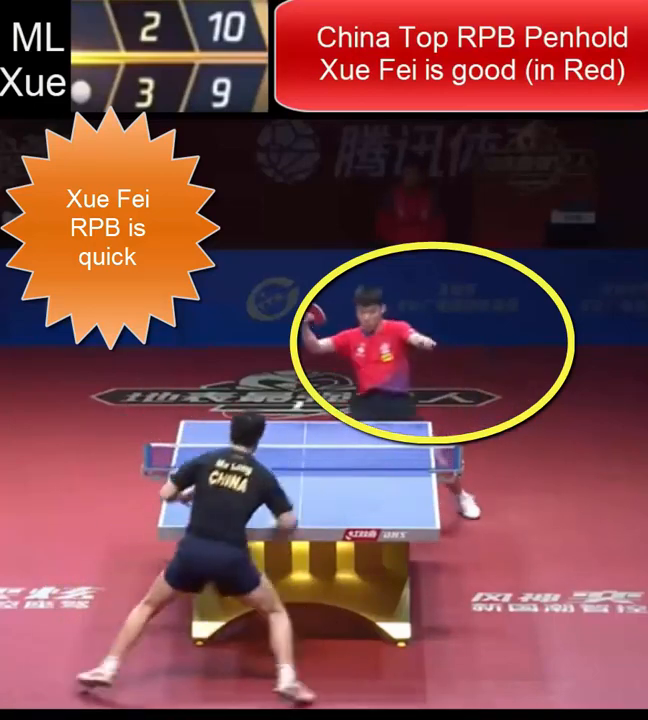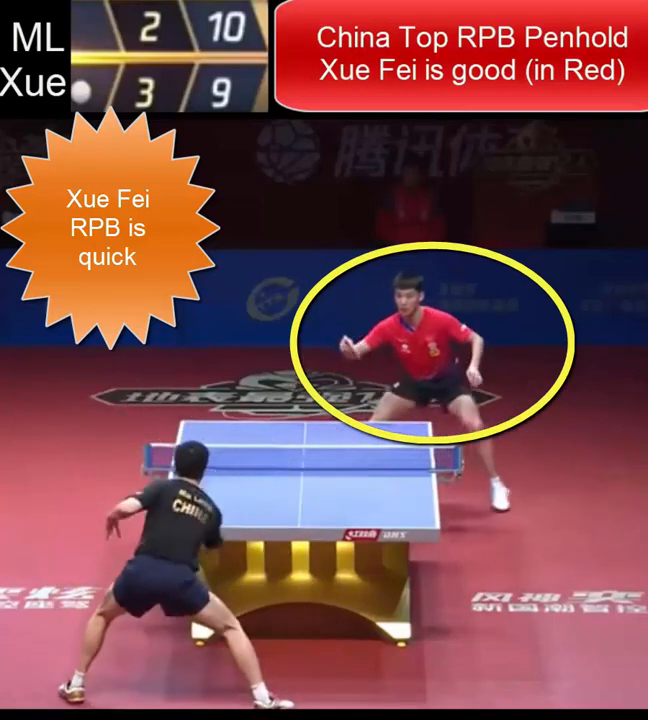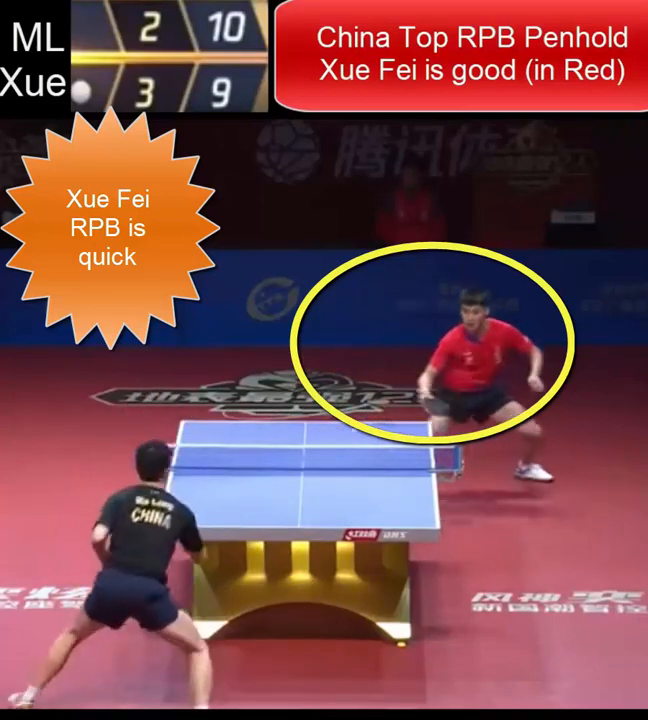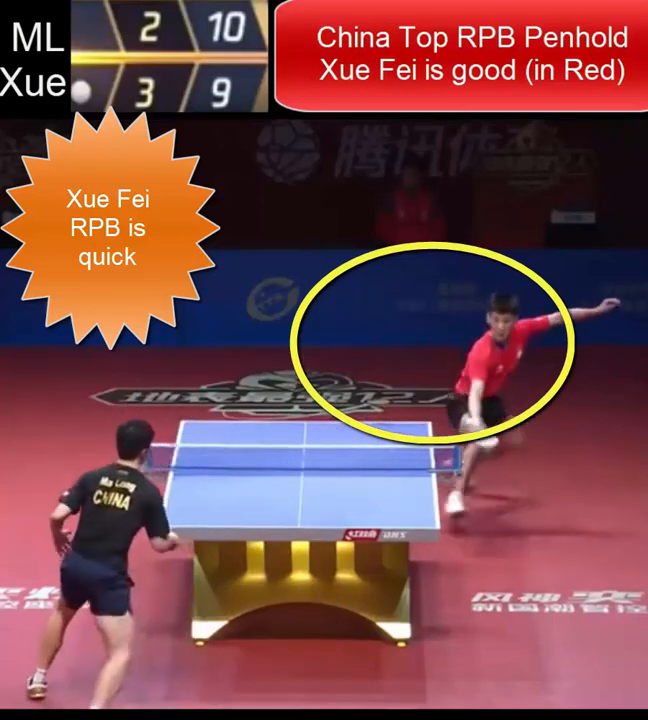
dt=0.4s
person 1, frame 1
left shoulder: (204, 461)
right shoulder: (263, 477)
left elbow: (166, 494)
right elbow: (288, 523)
left wrist: (189, 495)
right wrist: (288, 522)
left hip: (192, 552)
right hip: (230, 560)
left knee: (148, 605)
right knee: (276, 612)
left ankle: (106, 670)
right ankle: (286, 682)
person 1, frame 2
left shoulder: (163, 487)
right shoulder: (211, 509)
left elbow: (128, 507)
right elbow: (212, 545)
left wrist: (112, 516)
left hip: (141, 572)
right hip: (180, 580)
left knee: (101, 615)
right knee: (232, 628)
left ankle: (76, 685)
right ankle: (263, 698)
person 1, frame 3
left shoulder: (121, 498)
right shoulder: (182, 511)
left elbow: (97, 537)
right elbow: (199, 553)
left wrist: (109, 561)
left hip: (111, 585)
right hip: (149, 593)
left knee: (73, 635)
right knee: (198, 649)
left ankle: (27, 698)
right ankle: (201, 709)
person 1, frame 4
left shoulder: (91, 478)
right shoulder: (149, 492)
left elbow: (57, 517)
right elbow: (160, 545)
left wrist: (60, 542)
right wrist: (173, 539)
left hip: (73, 565)
right hip: (108, 576)
left knee: (62, 614)
right knee: (120, 653)
left ankle: (38, 681)
right ankle: (95, 709)
person 2, frame 1
left shoulder: (398, 328)
right shoulder: (350, 338)
left elbow: (417, 339)
right elbow: (315, 347)
left wrist: (424, 342)
right wrist: (305, 326)
left hip: (400, 402)
right hip: (365, 405)
left ankle: (461, 497)
person 2, frame 2
left shoulder: (440, 320)
right shoulder: (387, 327)
left elbow: (476, 340)
right elbow: (358, 350)
left wrist: (473, 367)
right wrist: (348, 349)
left hip: (448, 380)
right hip: (413, 381)
left knee: (474, 426)
right knee: (375, 423)
left ankle: (496, 484)
person 2, frame 3
left shoulder: (505, 332)
right shoulder: (450, 341)
left elbow: (535, 351)
right elbow: (428, 374)
left wrist: (535, 375)
right wrist: (425, 390)
left hip: (489, 392)
right hip: (454, 394)
left knee: (533, 432)
left ankle: (526, 467)
person 2, frame 4
left shoulder: (520, 330)
right shoulder: (481, 352)
left elbow: (557, 318)
right elbow: (475, 390)
left wrist: (597, 310)
right wrist: (474, 419)
left hip: (491, 399)
right hip: (465, 402)
left knee: (515, 442)
right knee: (477, 443)
right ankle: (456, 496)
